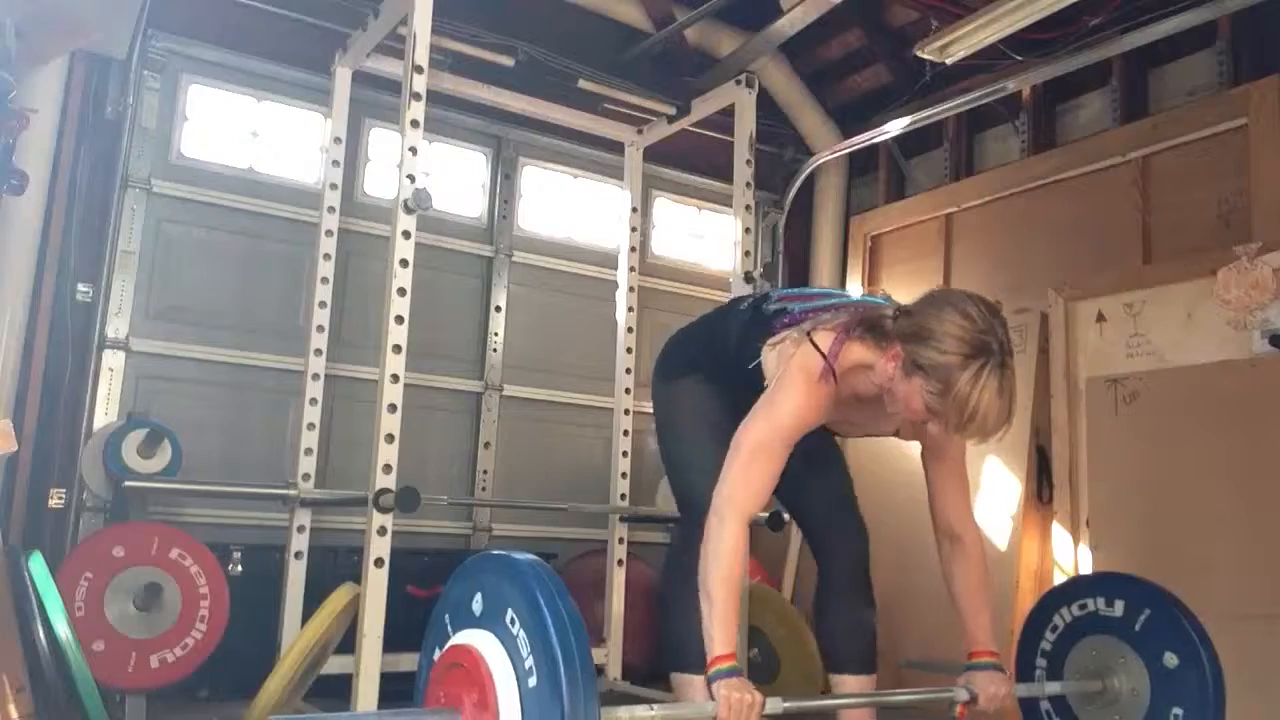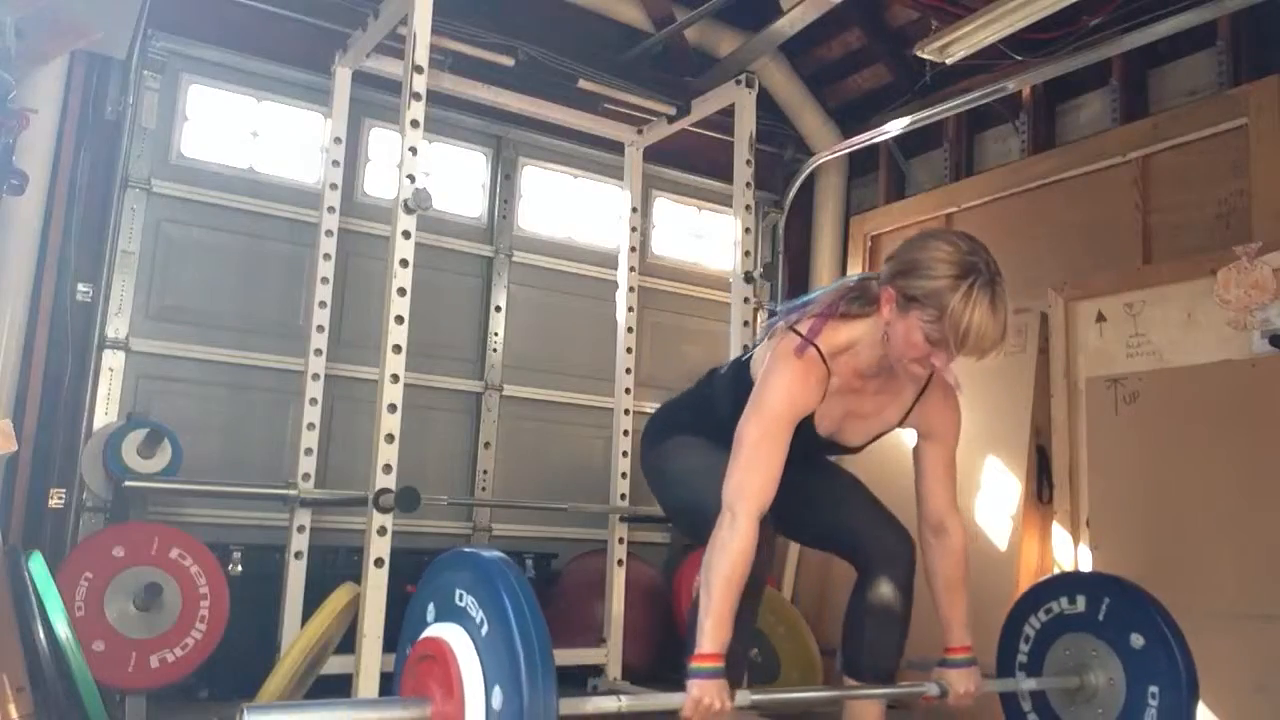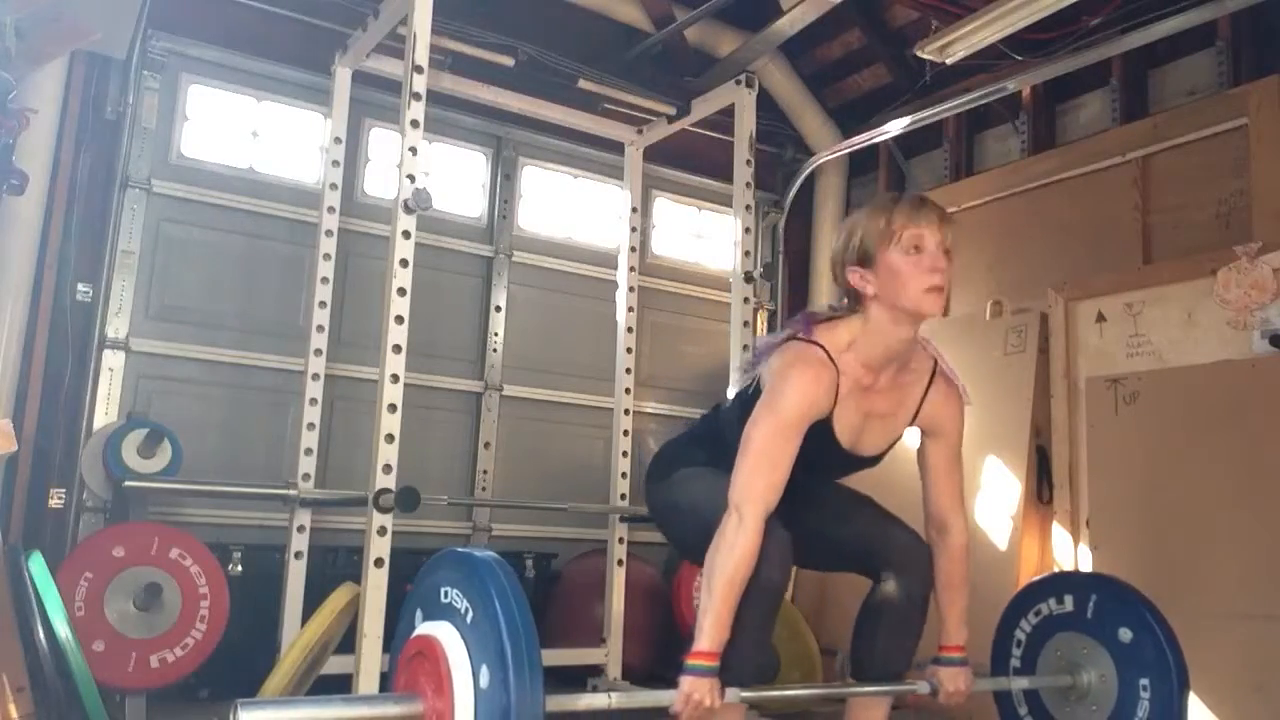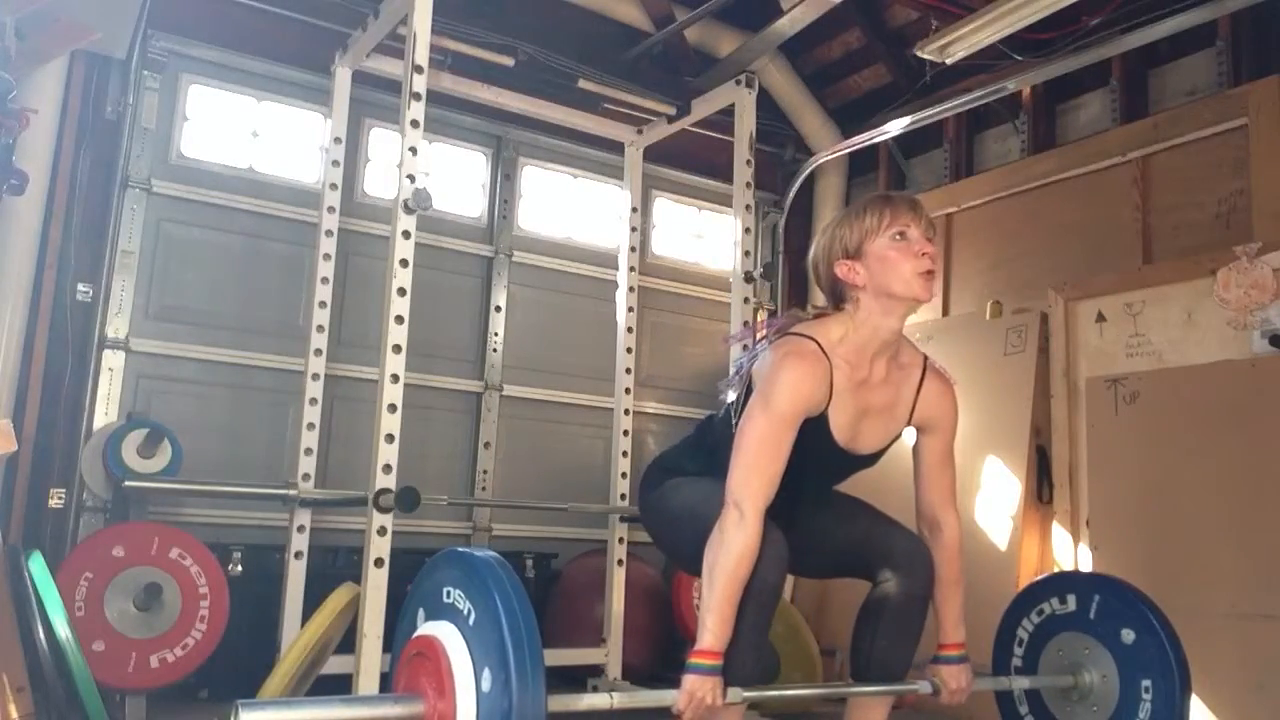
dt=0.7s
person 1, frame 1
left shoulder: (932, 400)
right shoulder: (812, 374)
left elbow: (958, 535)
right elbow: (728, 516)
left wrist: (984, 657)
right wrist: (723, 669)
right hip: (701, 376)
left knee: (844, 543)
right knee: (706, 525)
person 1, frame 2
left shoulder: (933, 400)
right shoulder: (804, 360)
left elbow: (942, 526)
right elbow: (740, 513)
left wrist: (958, 652)
right wrist: (706, 663)
left hip: (791, 460)
right hip: (689, 441)
left knee: (890, 551)
right knee: (748, 544)
person 1, frame 3
left shoulder: (937, 393)
right shoulder: (811, 367)
left elbow: (948, 525)
right elbow: (744, 517)
left wrist: (953, 651)
right wrist: (702, 660)
left hip: (795, 492)
right hip: (696, 475)
left knee: (908, 559)
right knee: (766, 550)
person 1, frame 4
left shoulder: (930, 390)
right shoulder: (802, 363)
left elbow: (941, 521)
right elbow: (742, 513)
left wrist: (952, 648)
right wrist: (706, 658)
left hip: (793, 500)
right hip: (689, 486)
left knee: (907, 560)
right knee: (762, 553)
